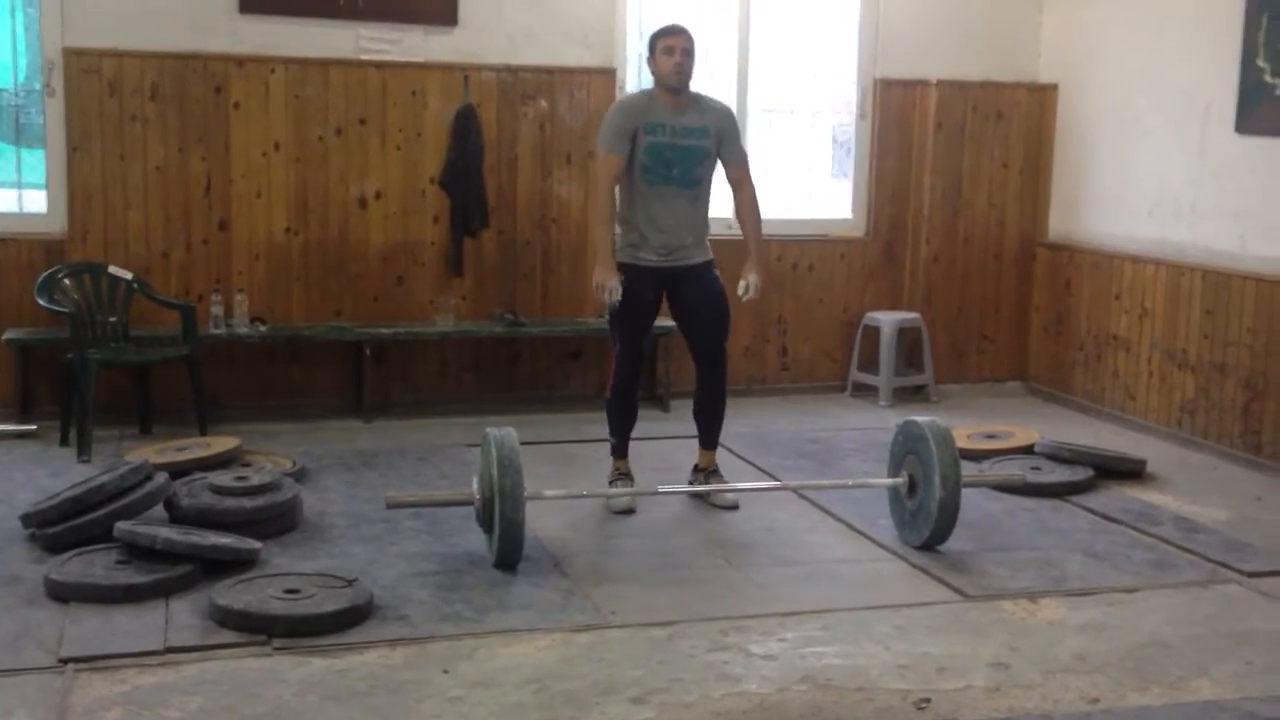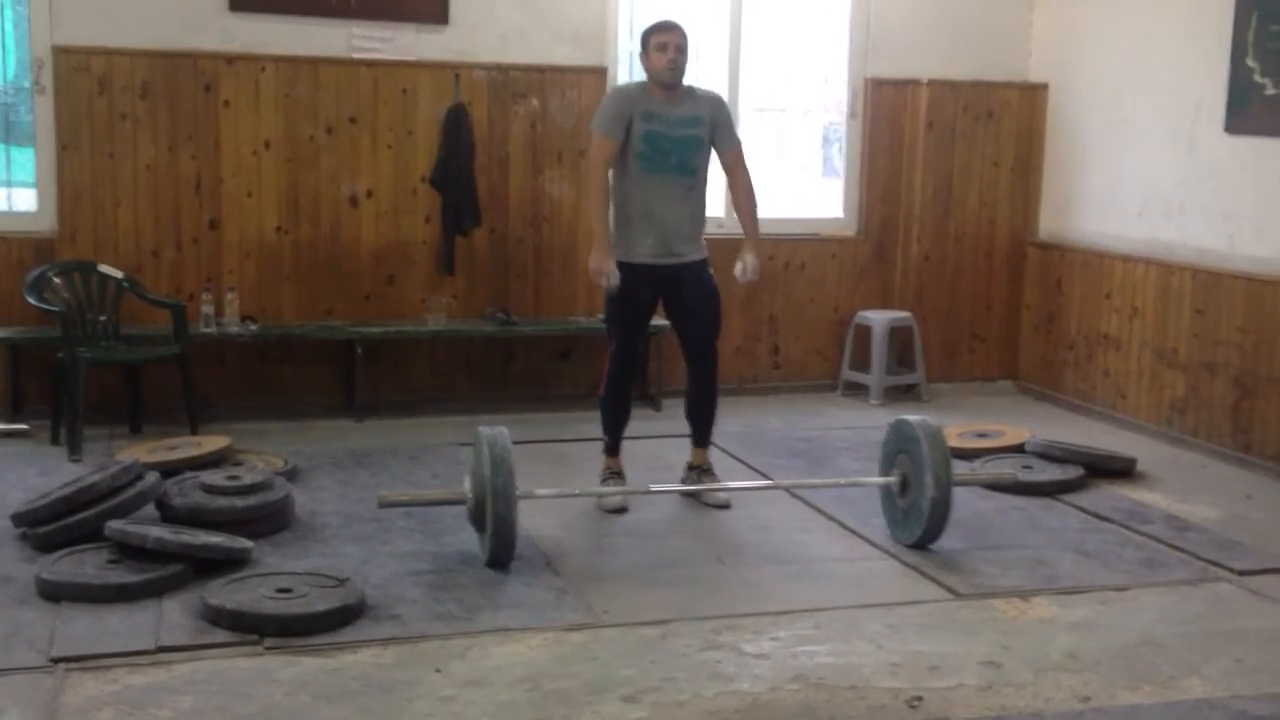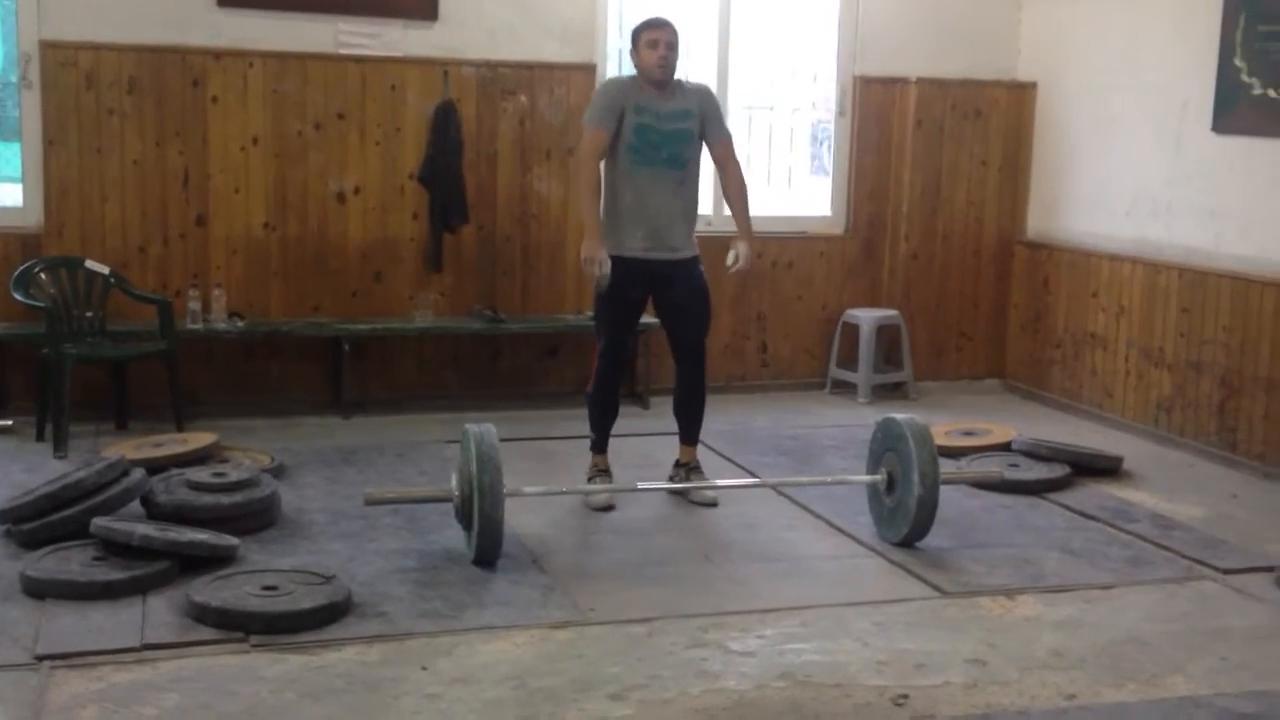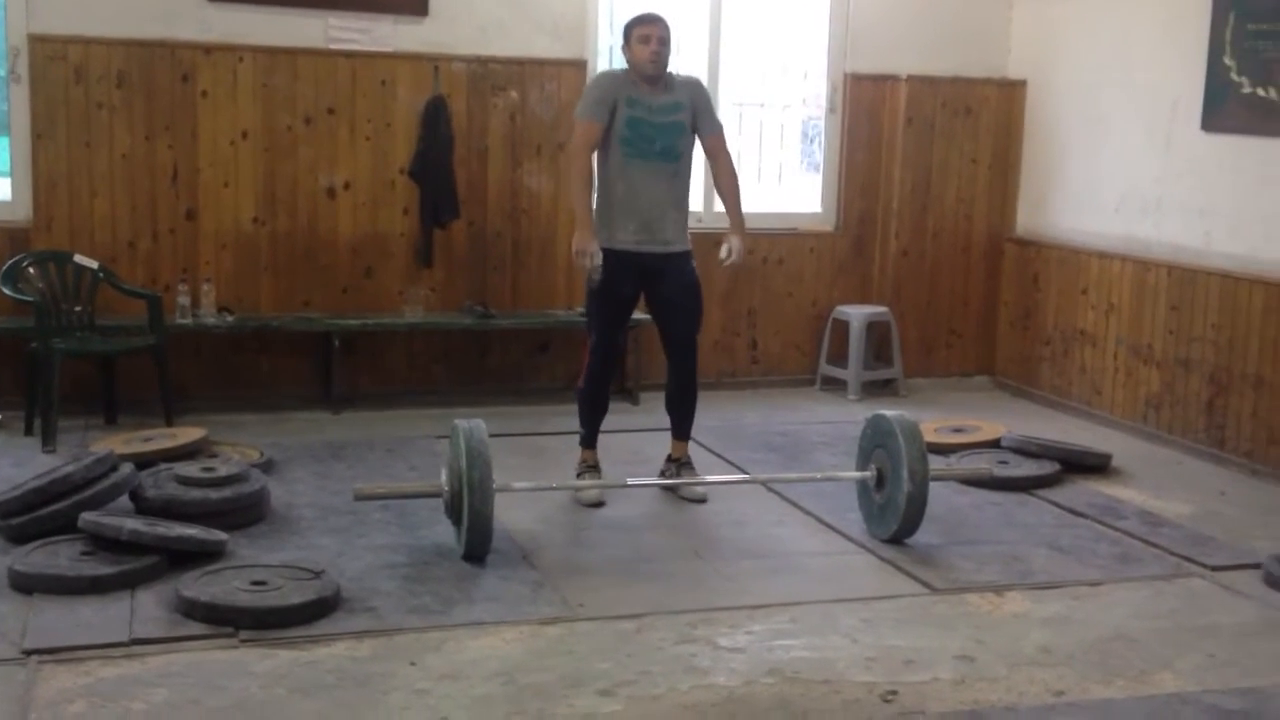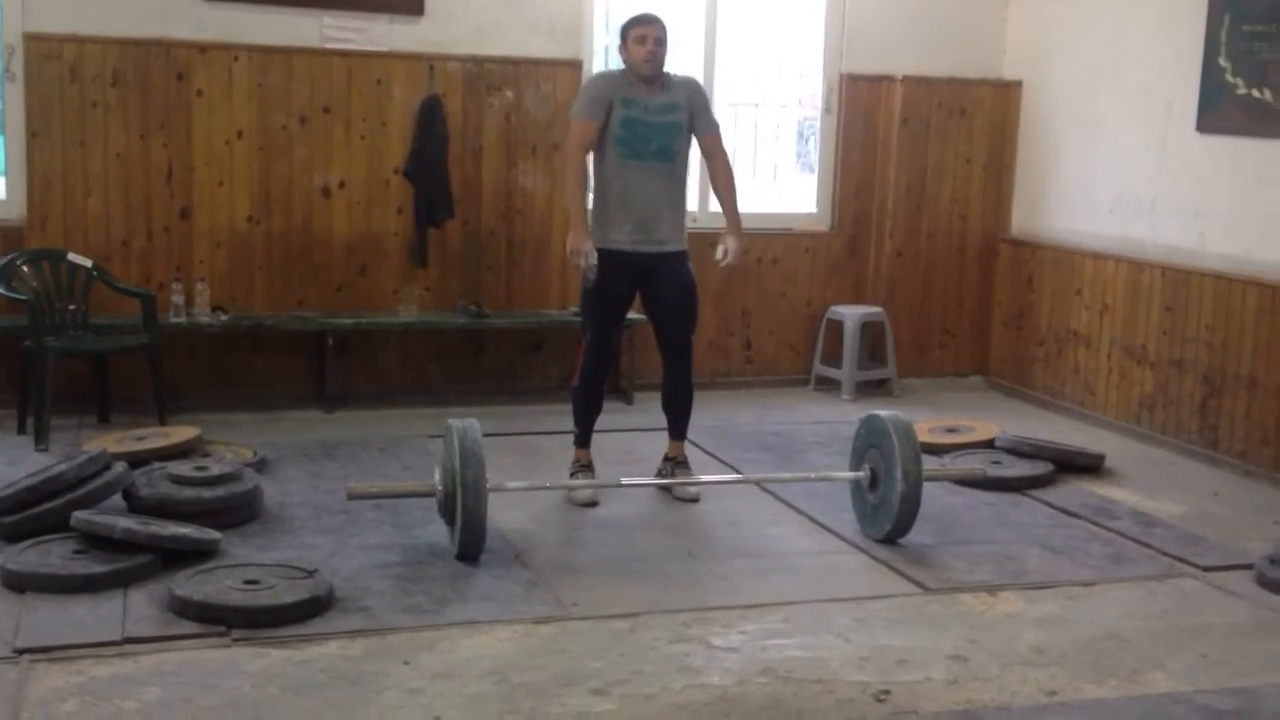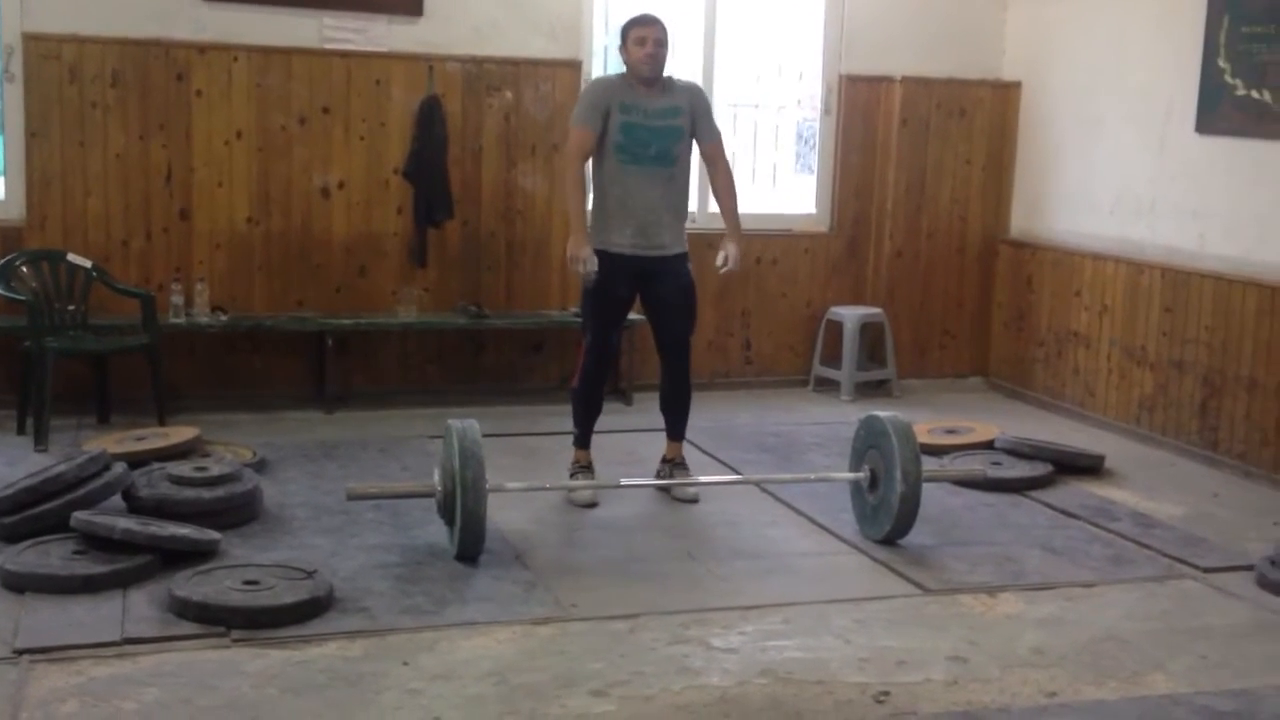
dt=0.1s
person 1, frame 1
left shoulder: (718, 116)
right shoulder: (628, 112)
left elbow: (743, 187)
right elbow: (604, 186)
left wrist: (753, 261)
right wrist: (605, 262)
left hip: (695, 262)
right hip: (637, 262)
left knee: (714, 363)
right knee: (627, 366)
left ankle: (706, 467)
right ankle: (619, 470)
person 1, frame 2
left shoulder: (710, 106)
right shoulder: (624, 101)
left elbow: (737, 173)
right elbow: (598, 171)
left wrist: (750, 244)
right wrist: (601, 246)
left hip: (690, 260)
right hip: (633, 260)
left knee: (704, 362)
right knee: (622, 364)
left ankle: (699, 466)
right ankle: (612, 468)
person 1, frame 3
left shoulder: (700, 99)
right shoulder: (615, 94)
left elbow: (728, 165)
right elbow: (589, 162)
left wrist: (743, 234)
right wrist: (593, 235)
left hip: (682, 257)
right hip: (624, 256)
left knee: (693, 360)
right knee: (611, 361)
left ankle: (687, 464)
right ankle: (598, 467)
person 1, frame 4
left shoulder: (691, 92)
right shoulder: (608, 87)
left elbow: (720, 158)
right elbow: (581, 154)
left wrist: (736, 226)
right wrist: (583, 228)
left hip: (674, 250)
right hip: (617, 249)
left knee: (684, 356)
right knee: (602, 356)
left ankle: (678, 460)
right ankle: (587, 461)
person 1, frame 5
left shoulder: (688, 92)
right shoulder: (604, 87)
left elbow: (717, 158)
right elbow: (576, 154)
left wrist: (732, 227)
right wrist: (578, 227)
left hip: (670, 250)
right hip: (612, 248)
left knee: (679, 355)
right knee: (597, 355)
left ankle: (674, 459)
right ankle: (581, 461)
person 1, frame 6
left shoulder: (690, 97)
right shoulder: (603, 93)
left elbow: (717, 164)
right elbow: (575, 159)
left wrist: (731, 232)
right wrist: (578, 232)
left hip: (669, 253)
right hip: (611, 251)
left knee: (677, 357)
right knee: (596, 357)
left ankle: (672, 460)
right ankle: (581, 462)
